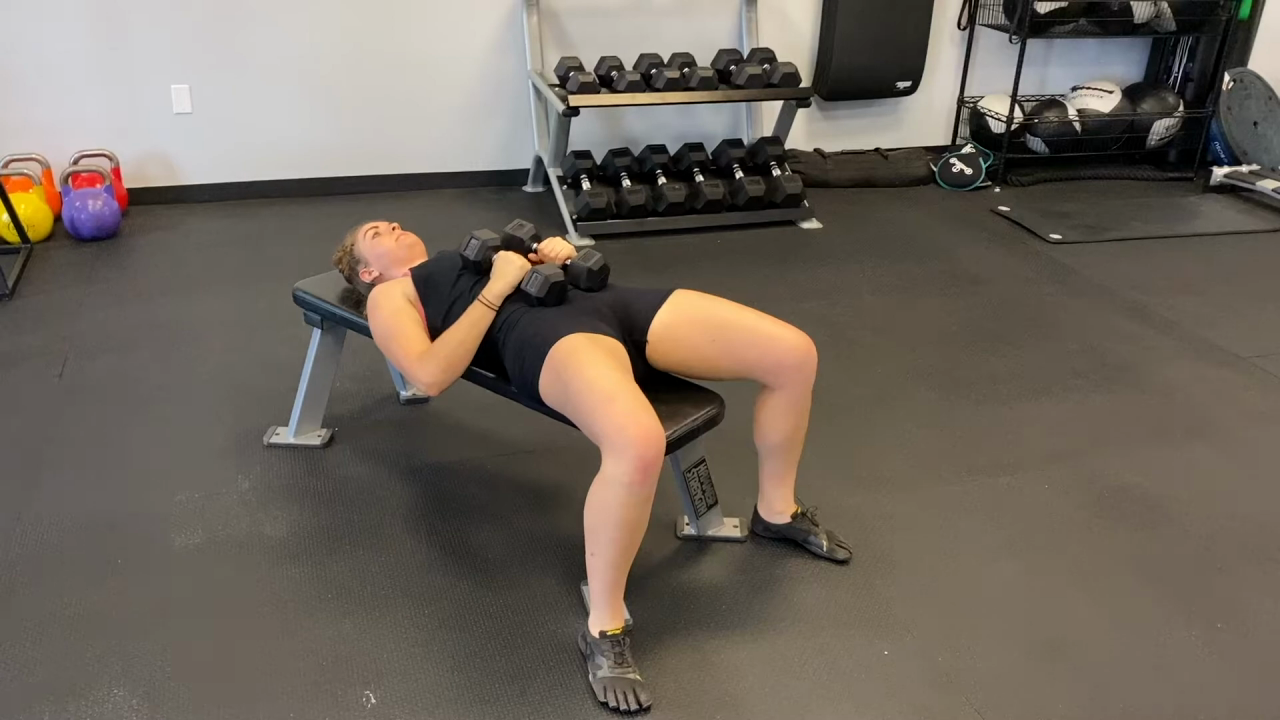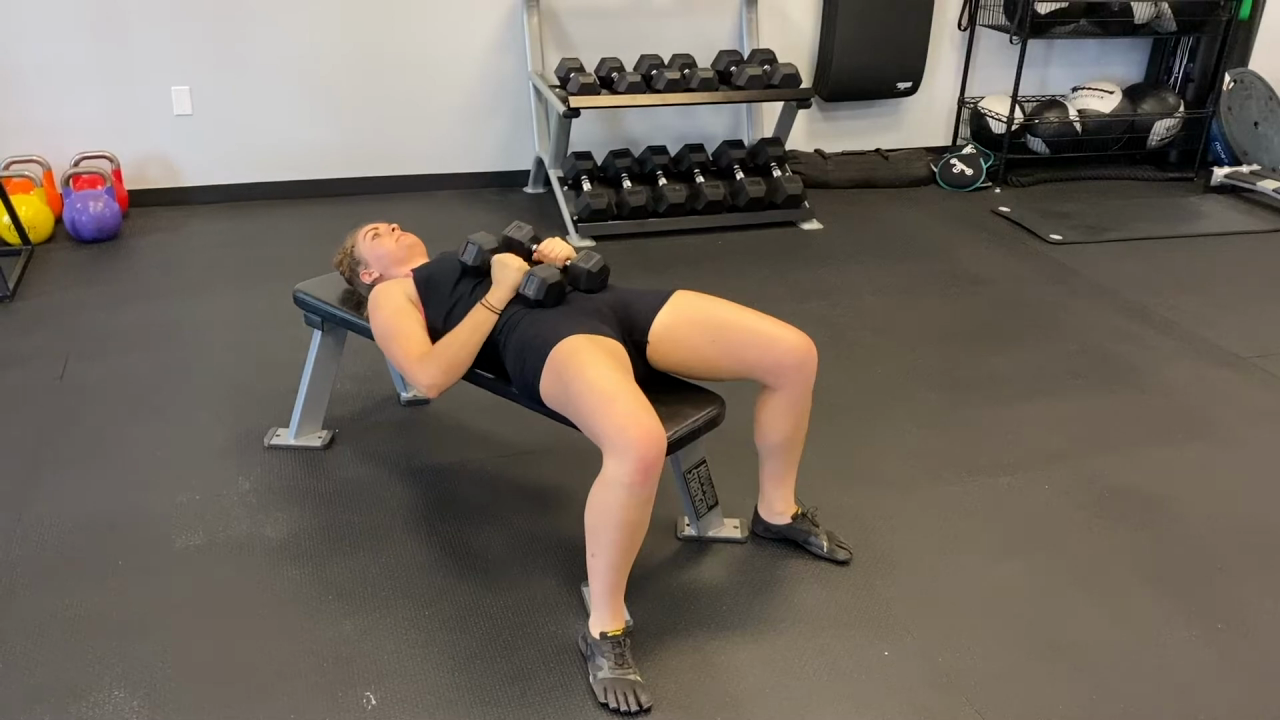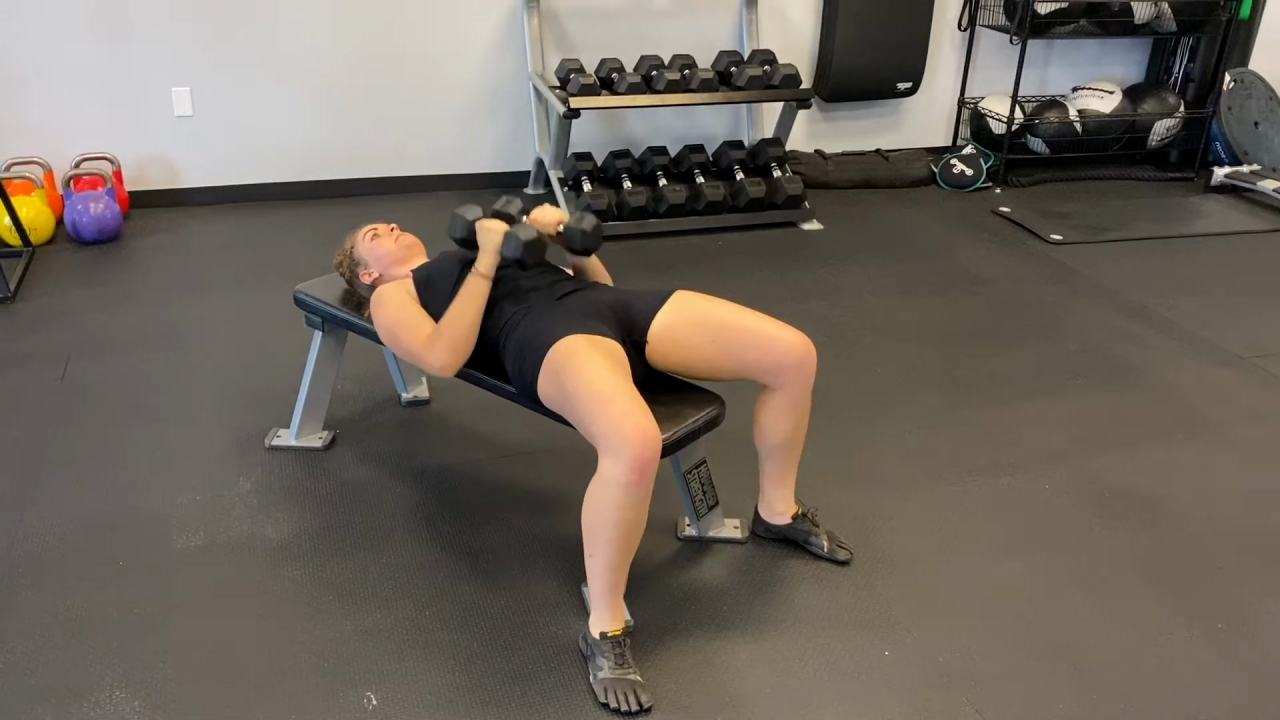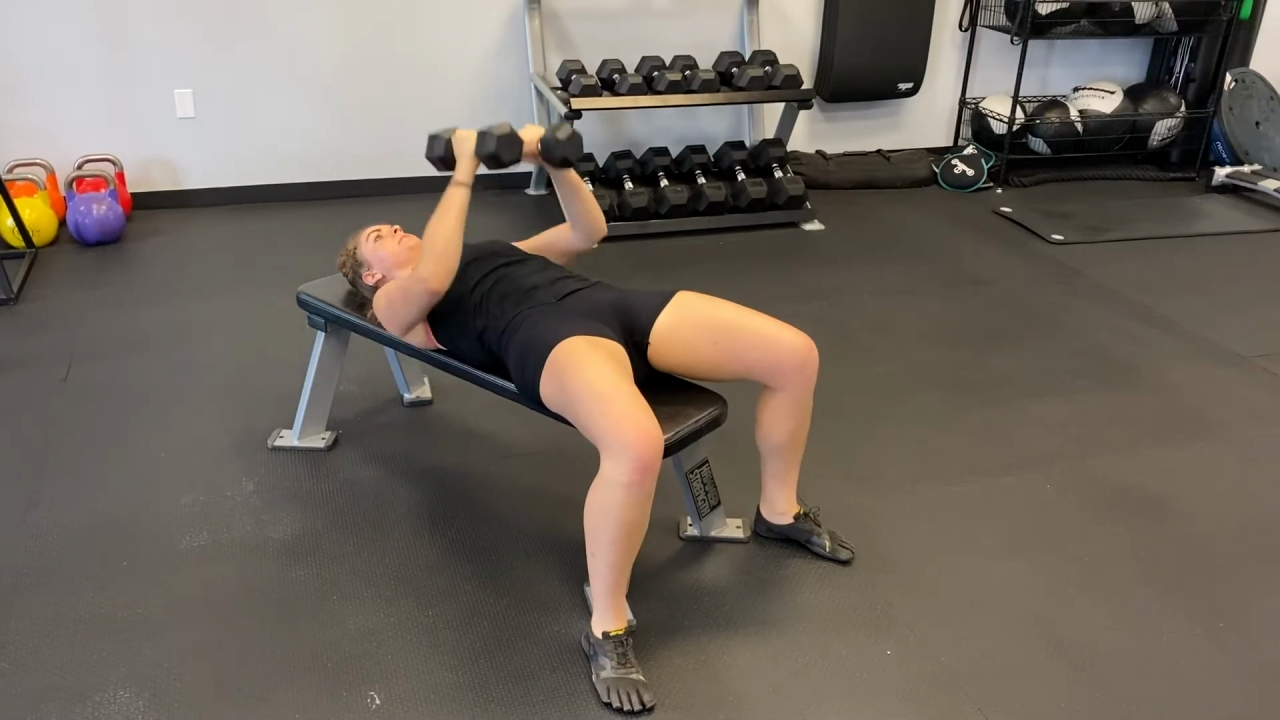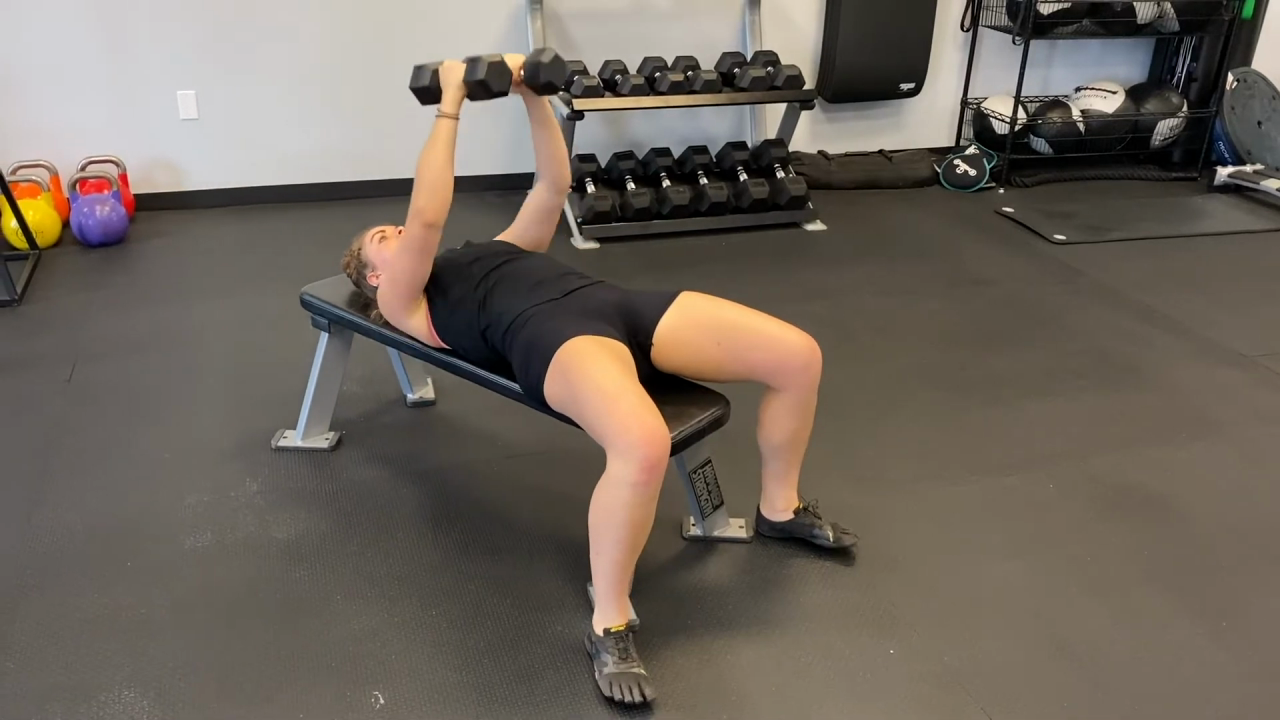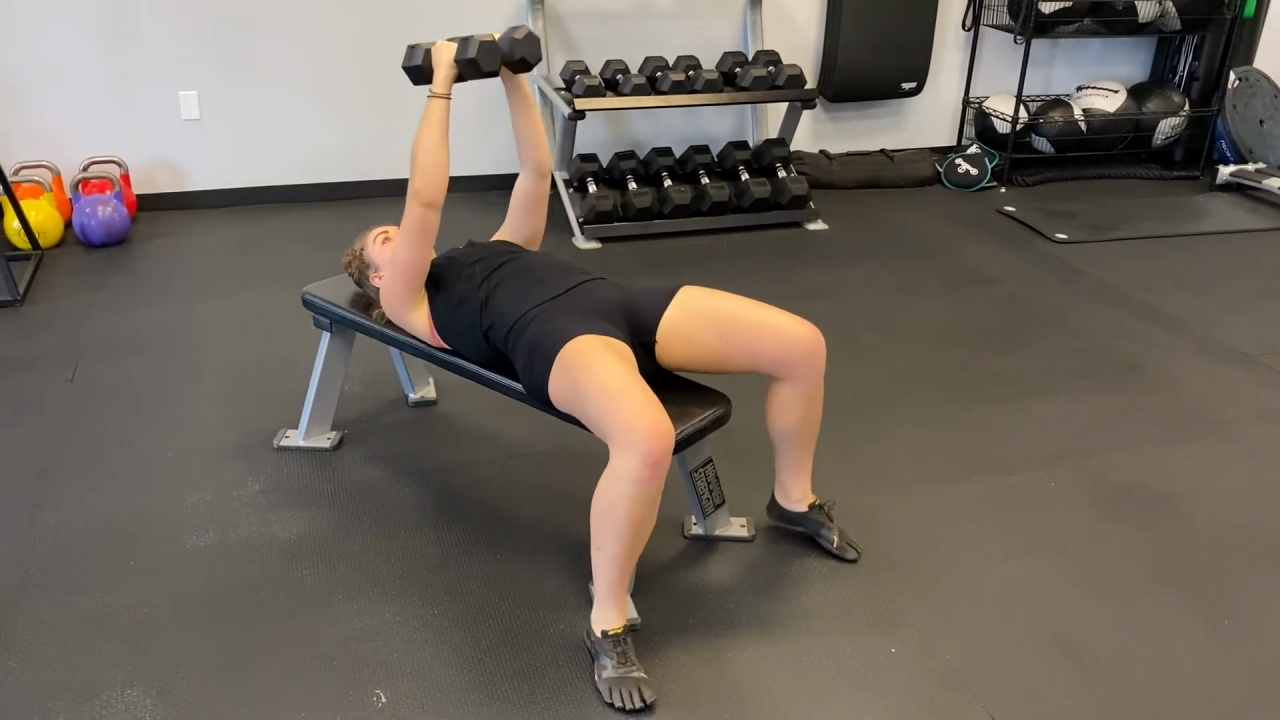
dt=0.4s
person 1, frame 1
right shoulder: (391, 295)
right elbow: (430, 375)
left wrist: (568, 255)
right wrist: (496, 288)
right hip: (544, 328)
left knee: (794, 355)
right knee: (639, 445)
left ankle: (777, 511)
right ankle: (604, 629)
person 1, frame 2
right shoulder: (391, 295)
right elbow: (430, 376)
left wrist: (568, 257)
right wrist: (497, 295)
right hip: (545, 331)
left knee: (793, 354)
right knee: (638, 445)
left ankle: (777, 511)
right ankle: (604, 630)
person 1, frame 3
left shoulder: (489, 249)
right shoulder: (393, 295)
left elbow: (597, 281)
right elbow: (444, 358)
right wrist: (486, 262)
left hip: (611, 303)
right hip: (544, 328)
left knee: (793, 354)
right knee: (634, 445)
left ankle: (778, 511)
right ankle: (604, 629)
person 1, frame 4
left shoulder: (500, 249)
right shoulder: (395, 303)
left elbow: (590, 230)
right elbow: (432, 279)
left wrist: (555, 162)
right wrist: (463, 174)
left hip: (610, 300)
right hip: (545, 331)
left knee: (795, 355)
right knee: (636, 447)
left ankle: (780, 511)
right ankle: (607, 629)
person 1, frame 5
left shoulder: (499, 247)
right shoulder: (404, 299)
left elbow: (555, 181)
right elbow: (426, 214)
left wrist: (533, 96)
right wrist: (449, 107)
left hip: (616, 303)
right hip: (549, 332)
left knee: (798, 356)
right knee: (643, 446)
left ankle: (780, 507)
right ankle: (609, 627)
person 1, frame 6
left shoulder: (493, 249)
right shoulder: (407, 300)
left elbow: (537, 171)
right elbow: (425, 197)
left wrist: (512, 78)
right wrist: (441, 86)
left hip: (618, 303)
right hip: (554, 332)
left knee: (802, 346)
right knee: (647, 442)
left ankle: (794, 499)
right ankle: (607, 626)
